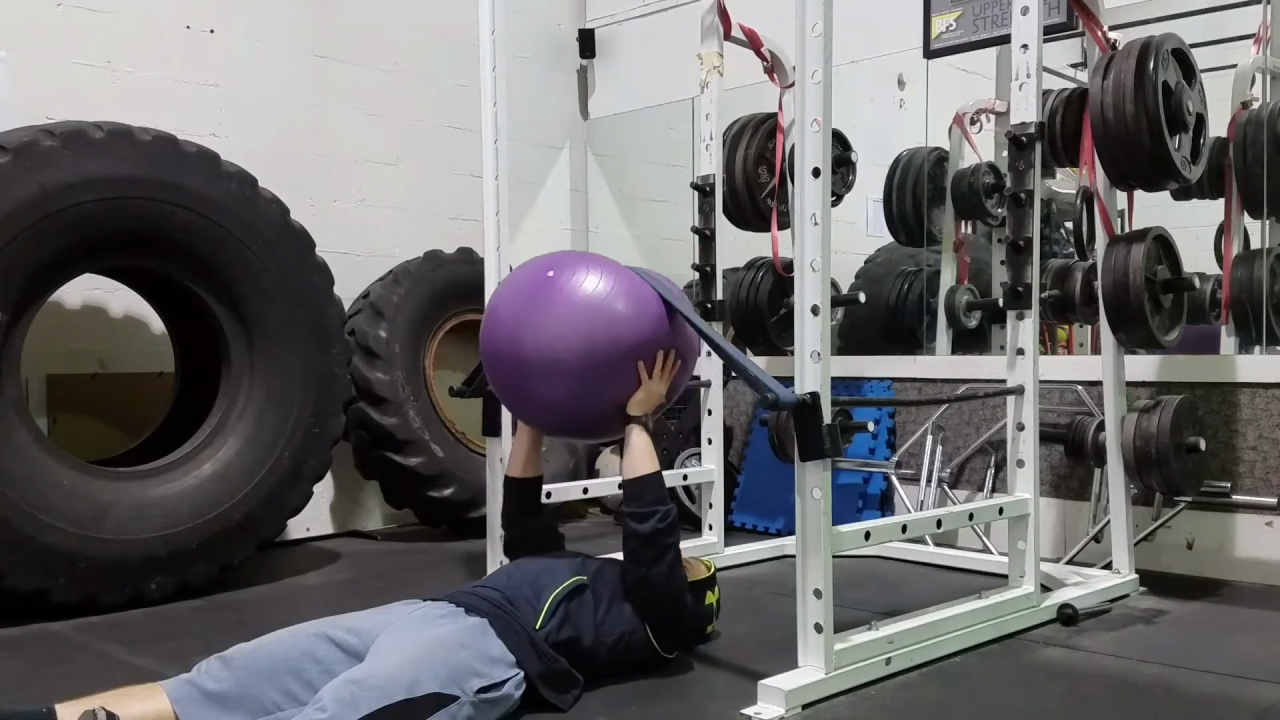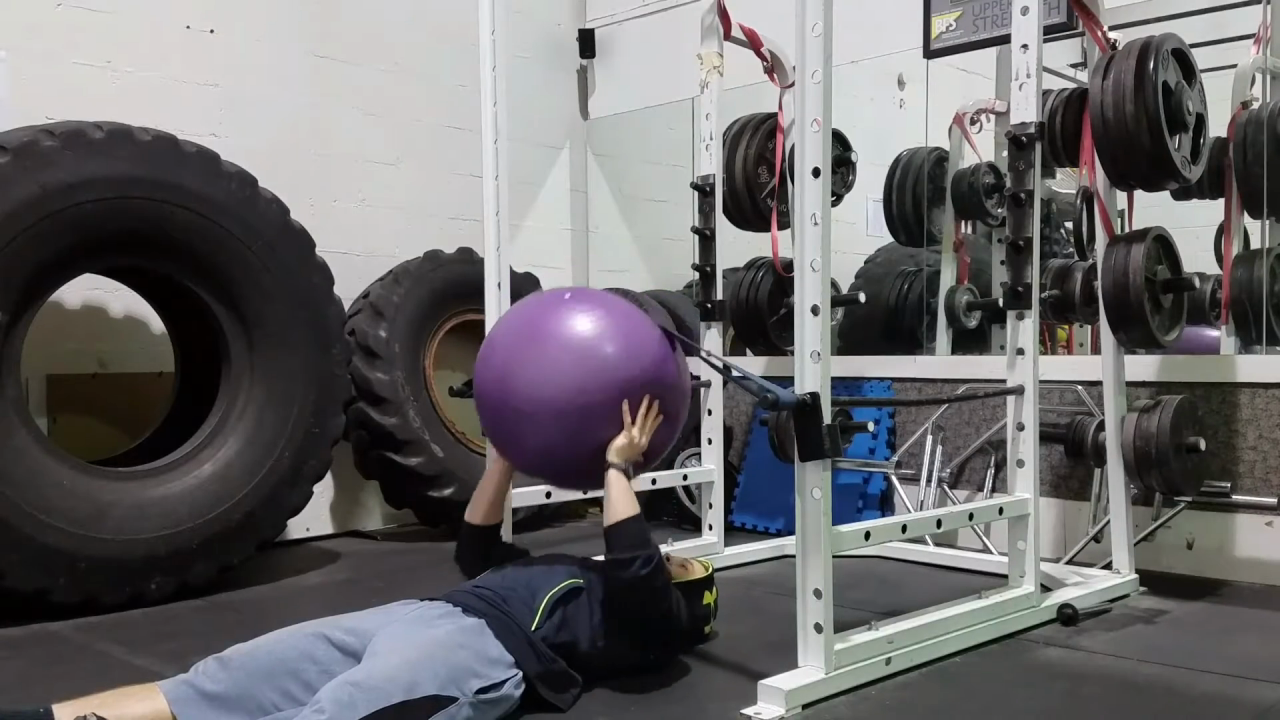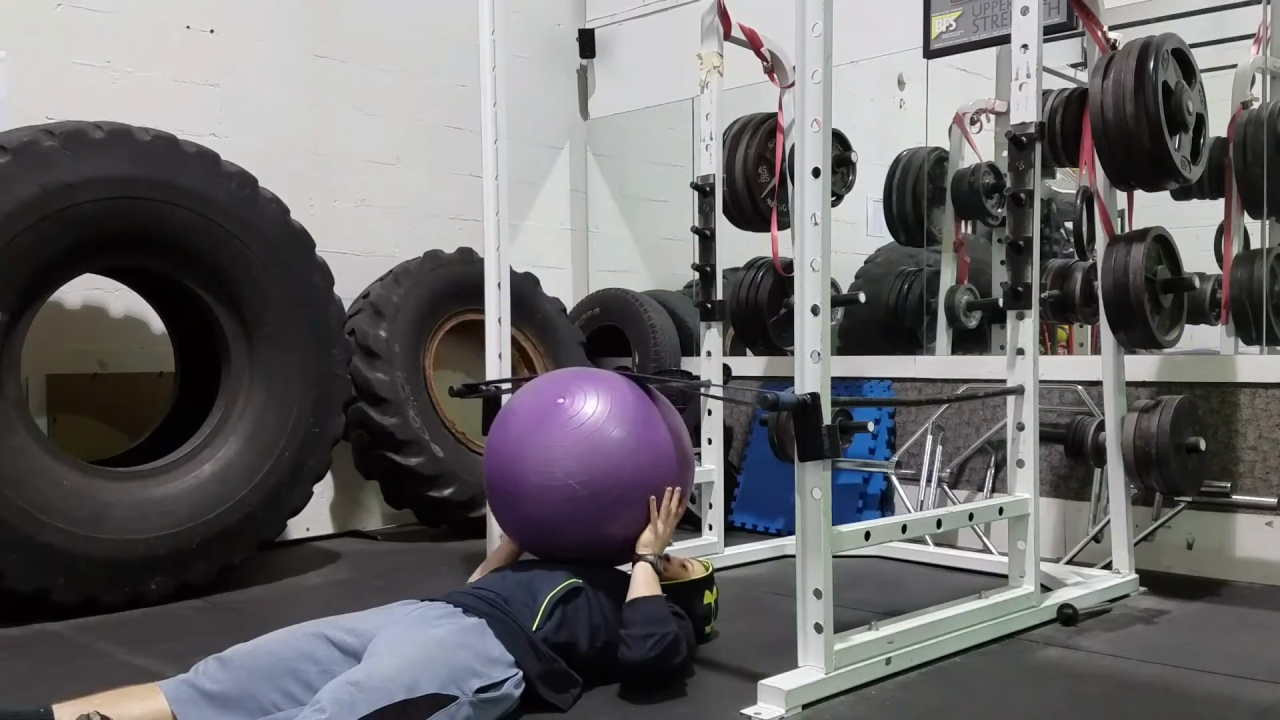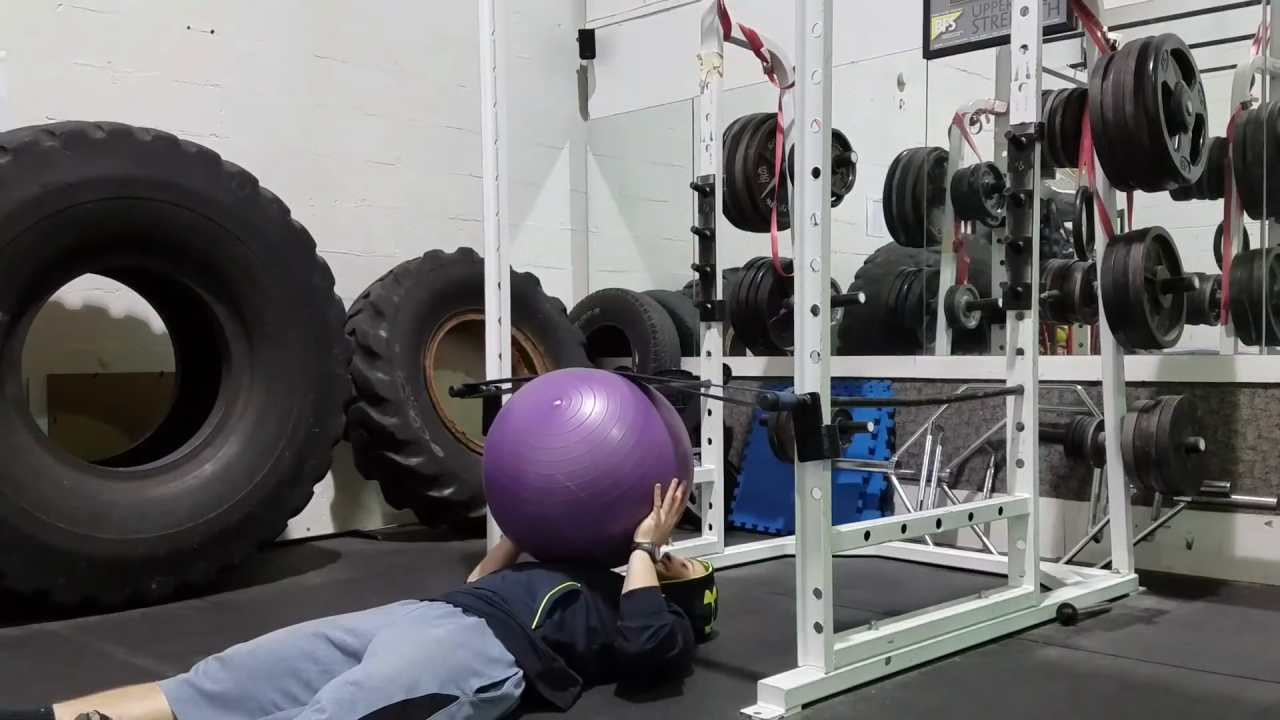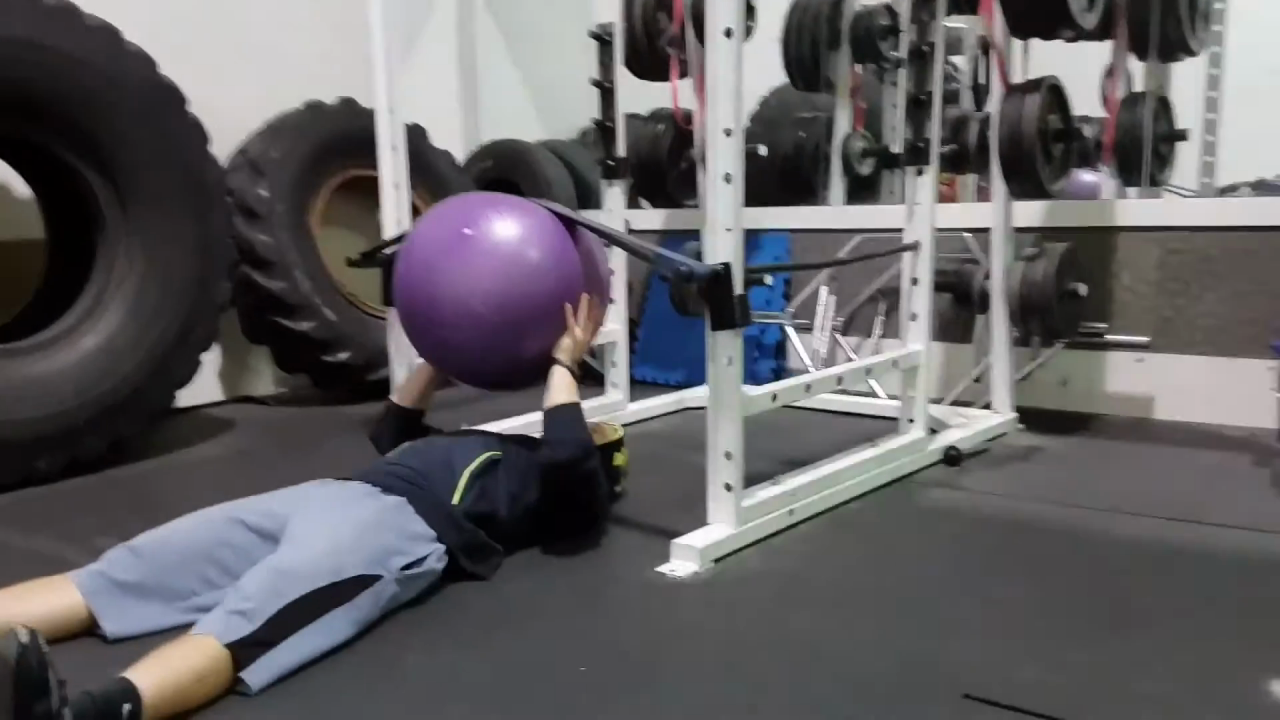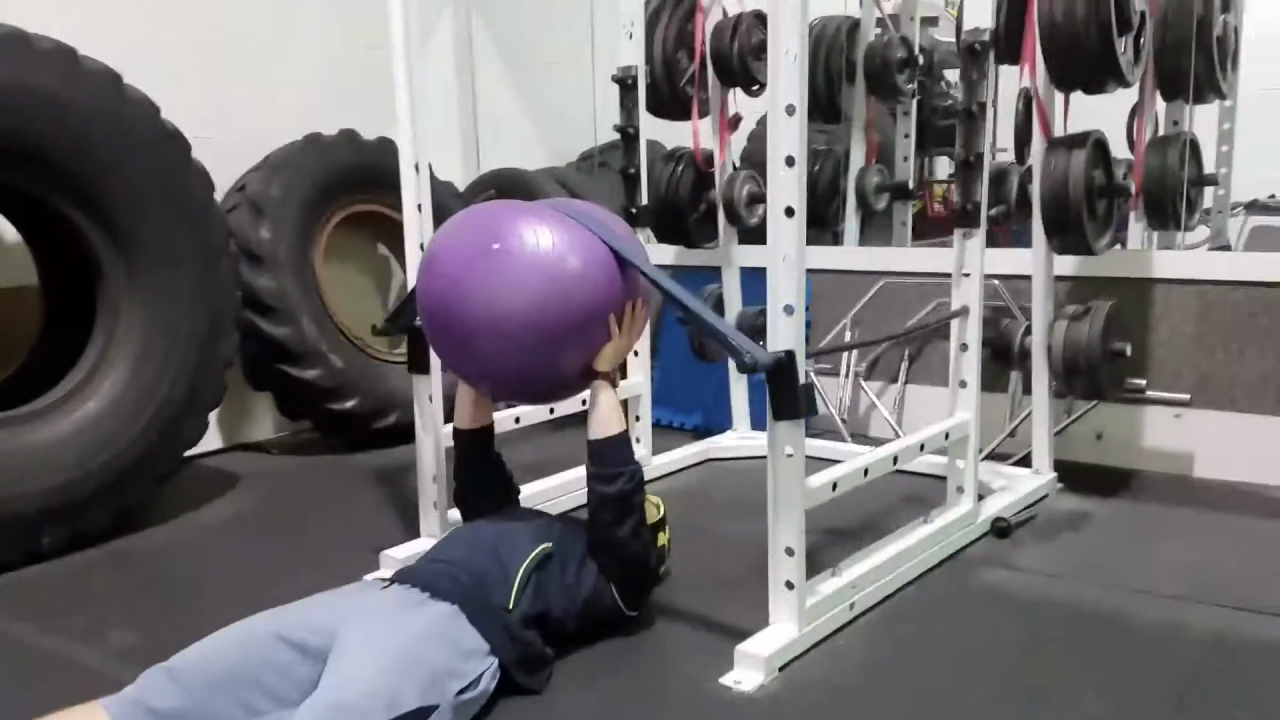
dt=0.5s
person 1, frame 1
left shoulder: (661, 617)
right shoulder: (575, 574)
left elbow: (650, 525)
right elbow: (522, 510)
left wrist: (638, 420)
left hip: (491, 649)
right hip: (421, 615)
person 1, frame 2
left shoulder: (658, 622)
right shoulder: (575, 575)
left elbow: (637, 567)
right elbow: (478, 547)
left wrist: (618, 466)
right wrist: (510, 451)
left hip: (489, 649)
right hip: (418, 614)
person 1, frame 3
left shoulder: (669, 633)
right shoulder: (598, 580)
left elbow: (643, 656)
left wrist: (646, 554)
left hip: (489, 652)
right hip: (418, 613)
person 1, frame 4
left shoulder: (670, 631)
right shoulder: (594, 581)
left elbow: (642, 648)
right elbow: (478, 585)
left wrist: (644, 545)
left hip: (488, 649)
right hip: (421, 613)
person 1, frame 5
left shoulder: (581, 494)
right shoulder: (502, 450)
left elbow: (566, 457)
right elbow: (393, 432)
left wrist: (564, 362)
left hip: (405, 525)
right hip: (331, 493)
left knee: (245, 621)
right knee: (125, 572)
person 1, frame 6
left shoulder: (617, 574)
right shoulder: (531, 529)
left elbow: (617, 492)
right elbow: (475, 464)
left wrist: (605, 376)
left hip: (458, 630)
right hip: (375, 597)
